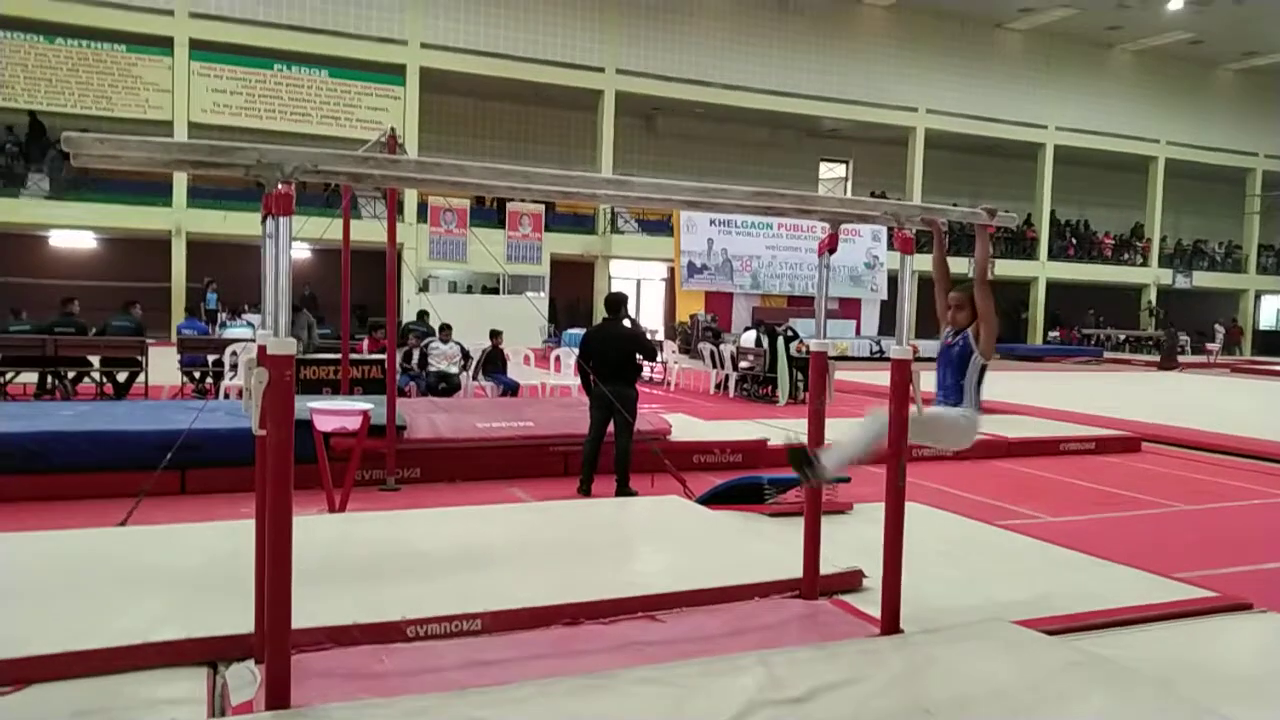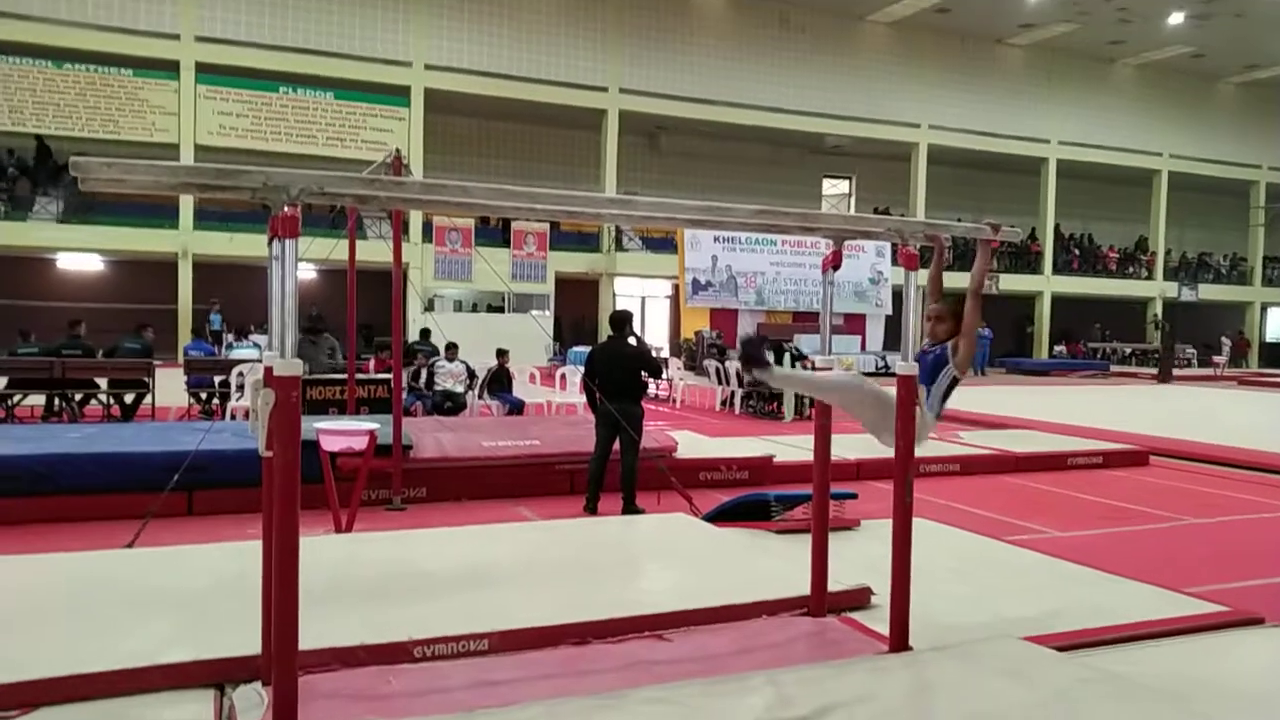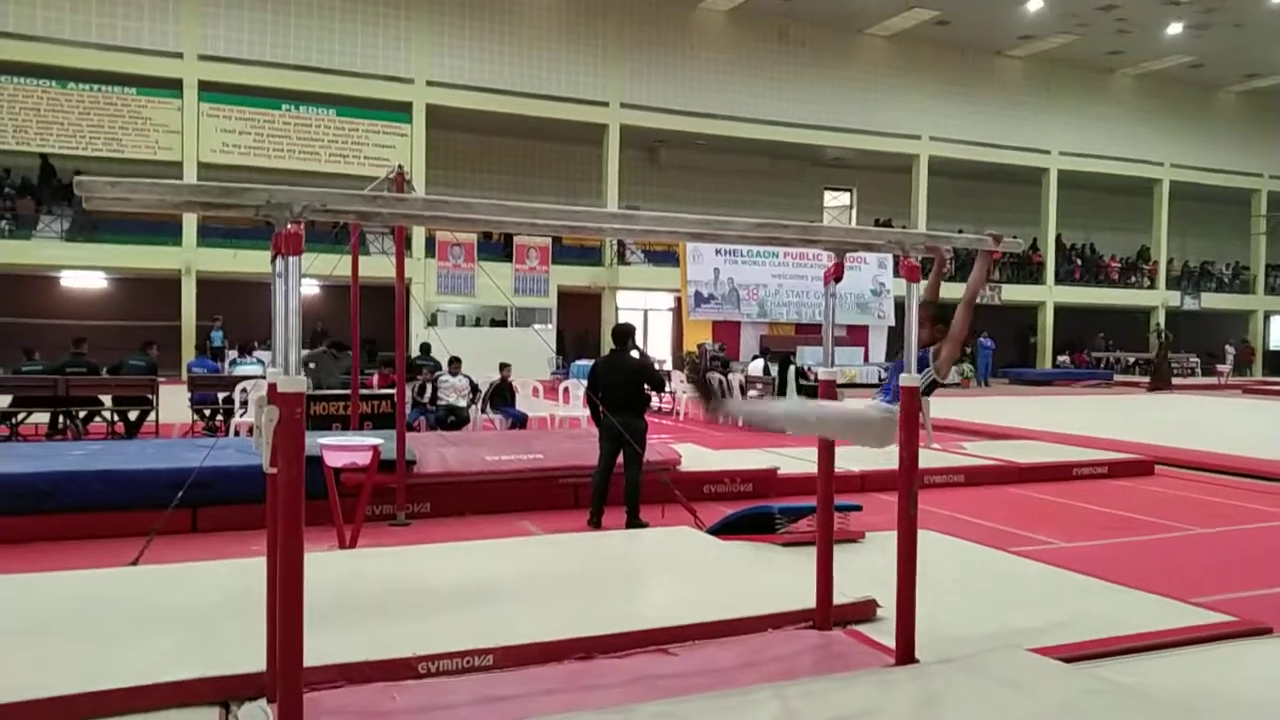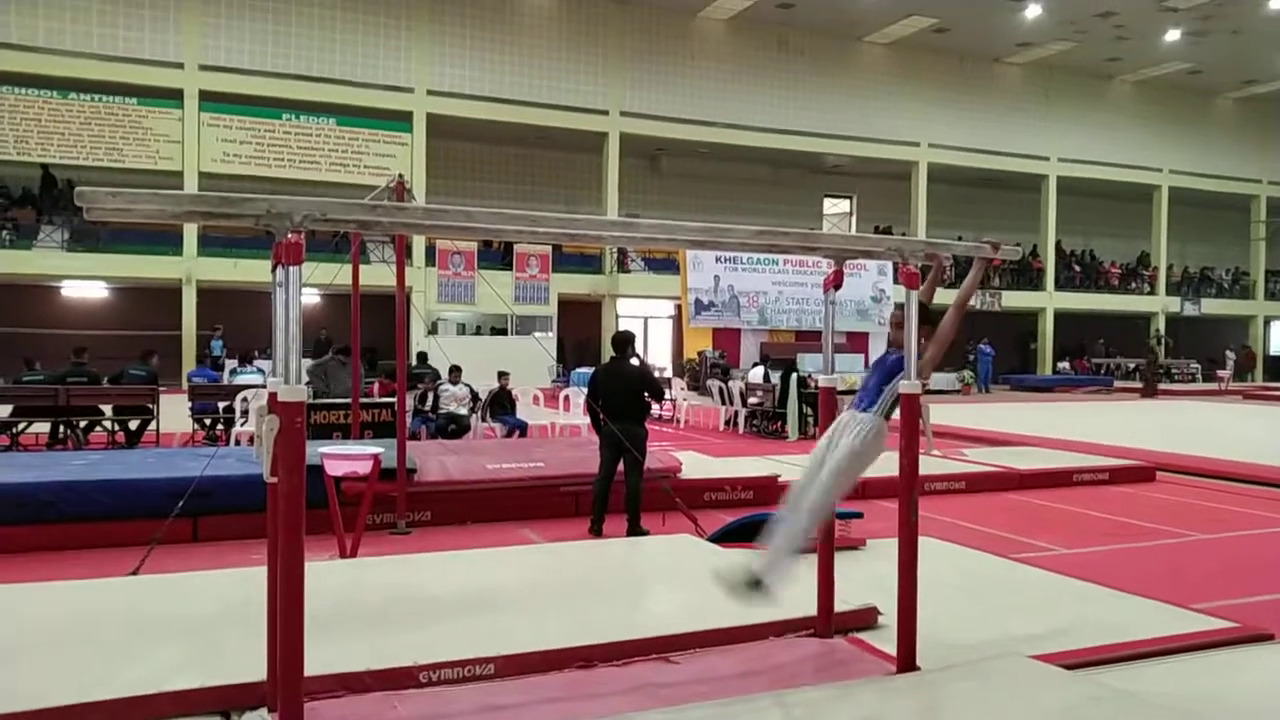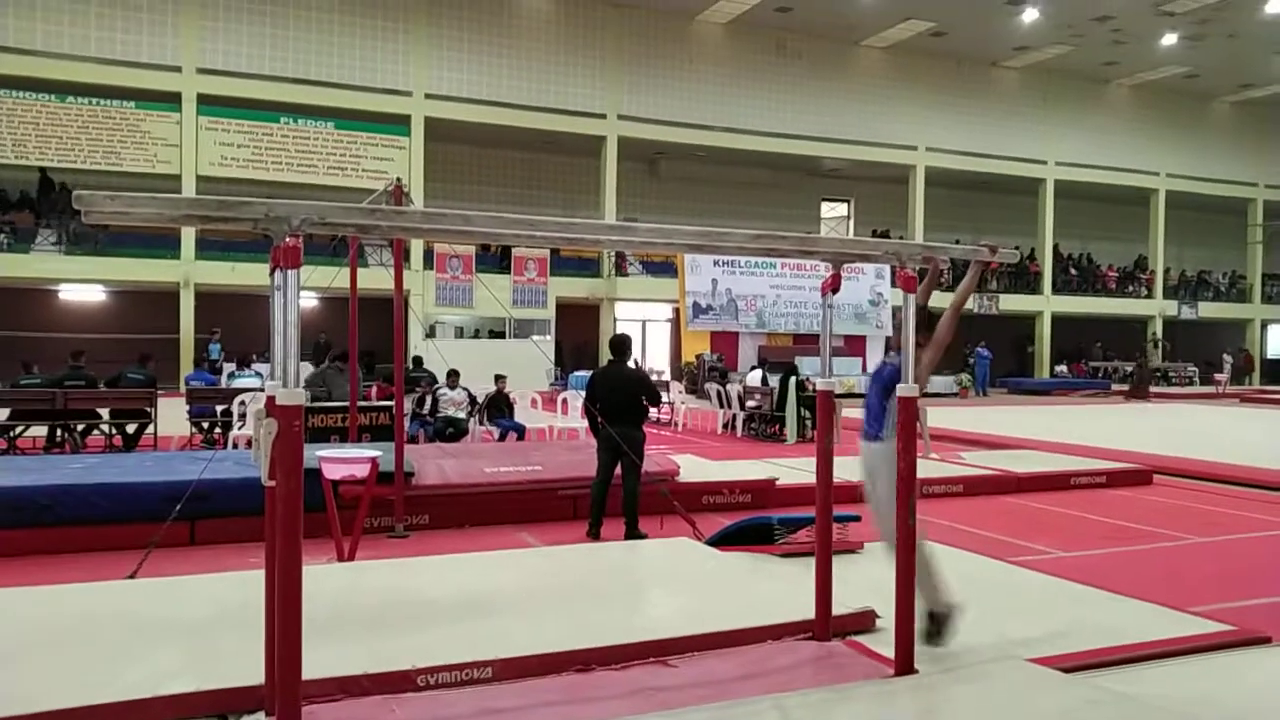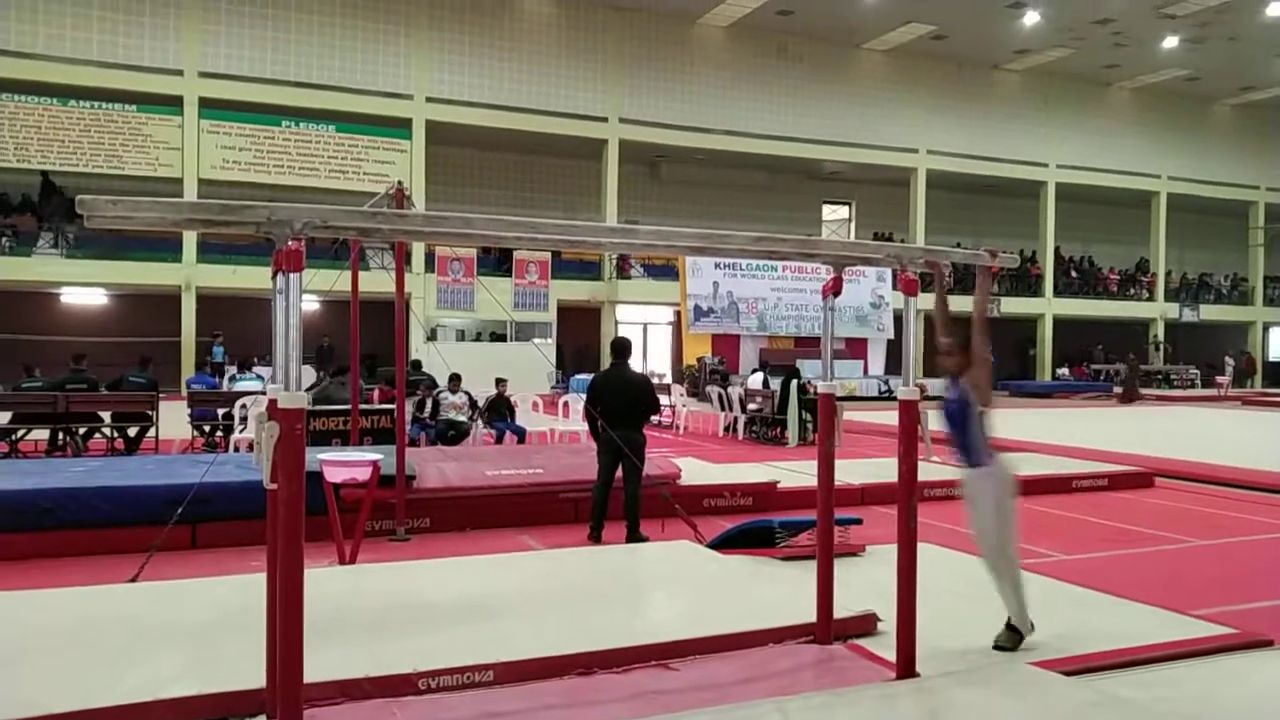
dt=0.2s
person 1, frame 1
left shoulder: (981, 337)
right shoulder: (949, 333)
left elbow: (980, 281)
right elbow: (941, 282)
left wrist: (982, 235)
right wrist: (938, 237)
left hip: (960, 424)
right hip: (939, 419)
left knee: (888, 417)
right knee: (885, 419)
left ankle: (823, 465)
person 1, frame 2
left shoulder: (961, 350)
right shoulder: (930, 346)
left elbow: (973, 293)
right elbow: (932, 295)
left wrist: (984, 249)
right wrist: (938, 253)
left hip: (913, 423)
right hip: (888, 414)
left knee: (850, 382)
left ankle: (765, 369)
person 1, frame 3
left shoulder: (942, 355)
right shoulder: (916, 348)
left elbow: (967, 300)
right elbow: (928, 299)
left wrist: (985, 258)
right wrist: (938, 263)
left hip: (886, 420)
right hip: (870, 412)
left knee: (812, 419)
right knee: (801, 414)
left ankle: (723, 407)
person 1, frame 4
left shoulder: (925, 356)
right shoulder: (892, 353)
left elbow: (957, 308)
right elbow: (918, 310)
left wrist: (978, 269)
right wrist: (936, 272)
left hip: (869, 430)
right hip: (850, 423)
left knee: (818, 498)
right knee: (800, 494)
left ankle: (766, 573)
right ankle: (765, 568)
person 1, frame 5
left shoulder: (922, 362)
right shoulder: (893, 358)
left elbow: (952, 311)
right elbow: (915, 312)
left wrist: (976, 269)
right wrist: (931, 271)
left hip: (887, 455)
right hip: (871, 453)
left knee: (902, 537)
right knee: (888, 536)
left ankle: (938, 607)
right ankle: (934, 605)
person 1, frame 6
left shoulder: (977, 381)
right shoulder: (954, 379)
left elbow: (979, 329)
right elbow: (944, 324)
left wrist: (984, 281)
right wrist: (939, 285)
left hip: (990, 476)
right hip: (972, 475)
left knee: (1002, 554)
right knee: (991, 552)
left ankle: (1018, 623)
right ankle: (1017, 617)
person 2, frame 1
left shoulder: (592, 333)
right shoulder: (631, 334)
left elbow: (582, 365)
right elbow: (652, 355)
left wrist: (589, 390)
right wrist: (640, 332)
left hip: (600, 390)
right hip: (624, 391)
left knee: (593, 436)
right knee: (623, 439)
left ankle: (585, 484)
right ankle: (622, 487)
person 2, frame 2
left shoulder: (597, 351)
right shoulder: (636, 351)
left elbow: (588, 382)
right elbow: (657, 372)
left wrist: (595, 408)
right wrist: (645, 348)
left hip: (606, 408)
right hip: (630, 409)
left knee: (599, 454)
right knee: (629, 457)
left ankle: (591, 502)
right ankle: (628, 504)
person 2, frame 3
left shoulder: (600, 365)
right shoulder: (639, 365)
left elbow: (591, 396)
right elbow: (660, 386)
left wrist: (599, 421)
right wrist: (647, 361)
left hip: (609, 421)
right hip: (633, 422)
left knee: (603, 468)
right knee: (632, 470)
left ankle: (595, 516)
right ankle: (632, 518)
person 2, frame 4
left shoulder: (600, 372)
right shoulder: (639, 372)
left elbow: (591, 403)
right elbow: (659, 395)
left wrist: (599, 429)
left hip: (609, 429)
right hip: (633, 430)
left knee: (603, 476)
right knee: (633, 478)
left ankle: (596, 524)
right ankle: (633, 526)
person 2, frame 5
left shoulder: (598, 375)
right shoulder: (637, 376)
left elbow: (589, 407)
right elbow: (656, 401)
left wrist: (597, 432)
left hip: (607, 433)
right hip: (631, 433)
left knee: (601, 479)
right knee: (631, 482)
left ankle: (594, 527)
right ankle: (631, 529)
person 2, frame 6
left shoulder: (599, 379)
right shoulder: (640, 380)
left elbow: (589, 410)
right elbow: (655, 408)
left wrist: (597, 435)
left hip: (608, 437)
right hip: (633, 437)
left knee: (602, 483)
right knee: (632, 485)
left ankle: (595, 530)
right ankle: (632, 532)
